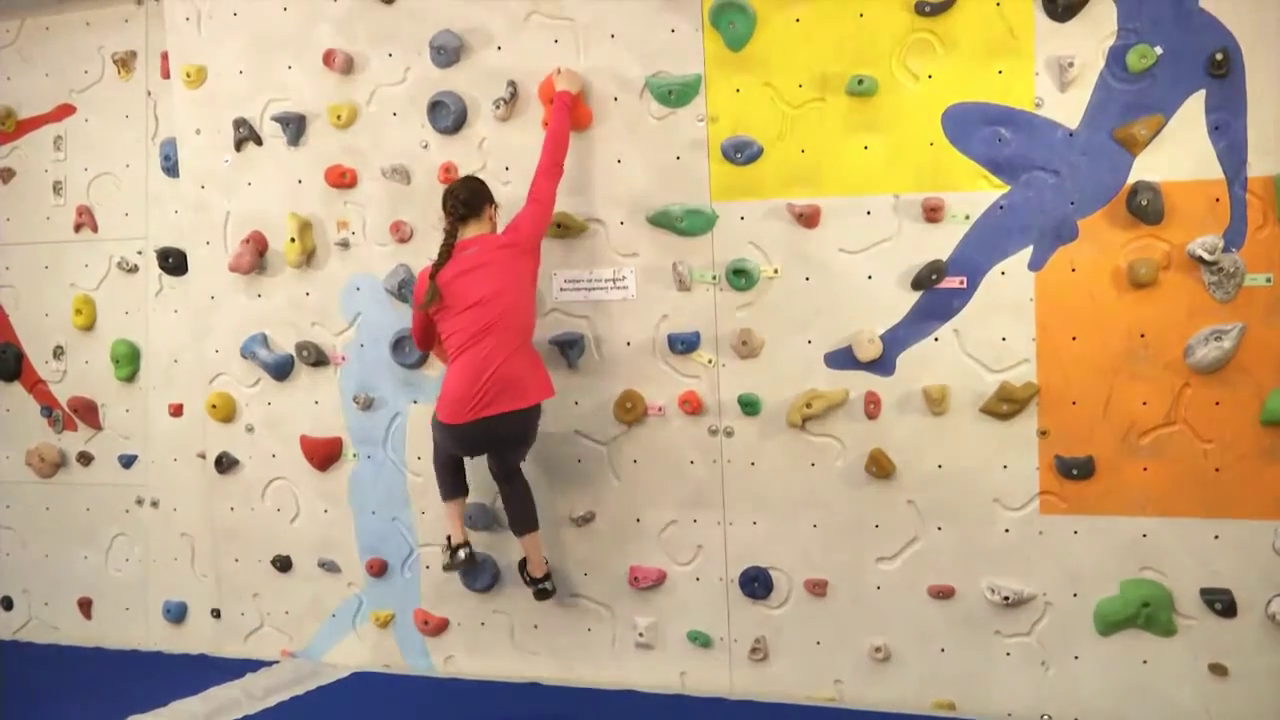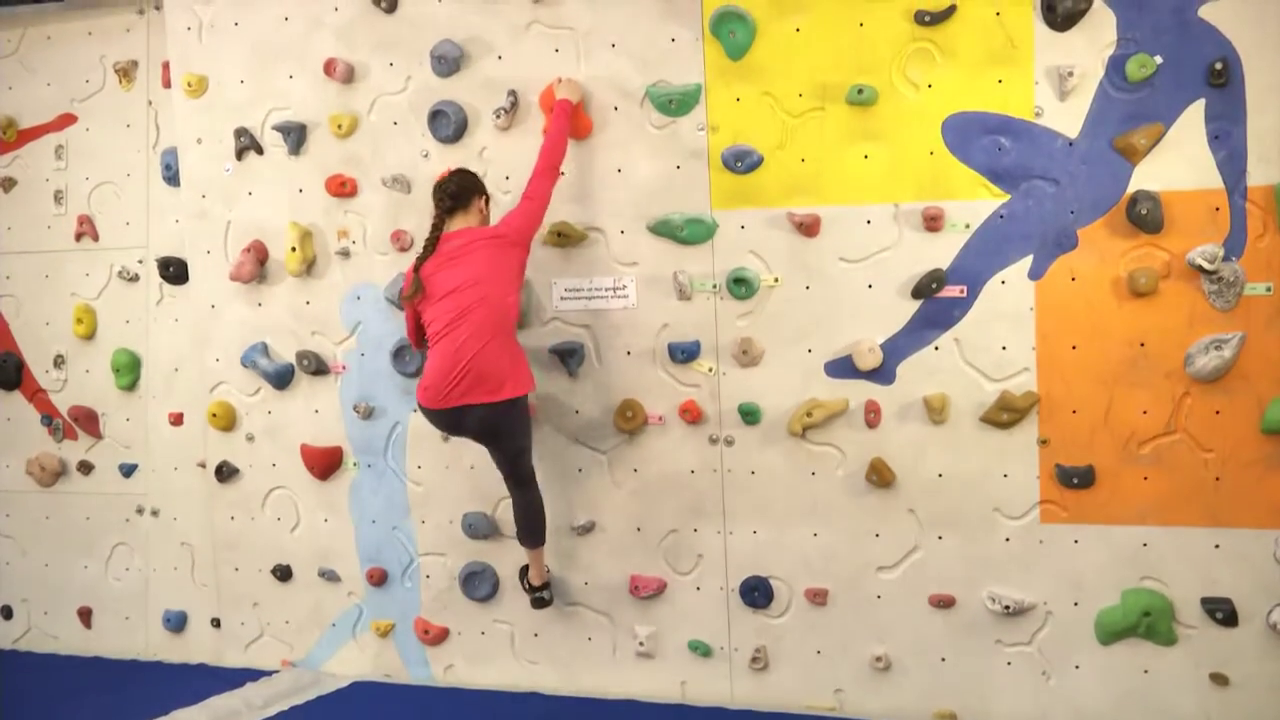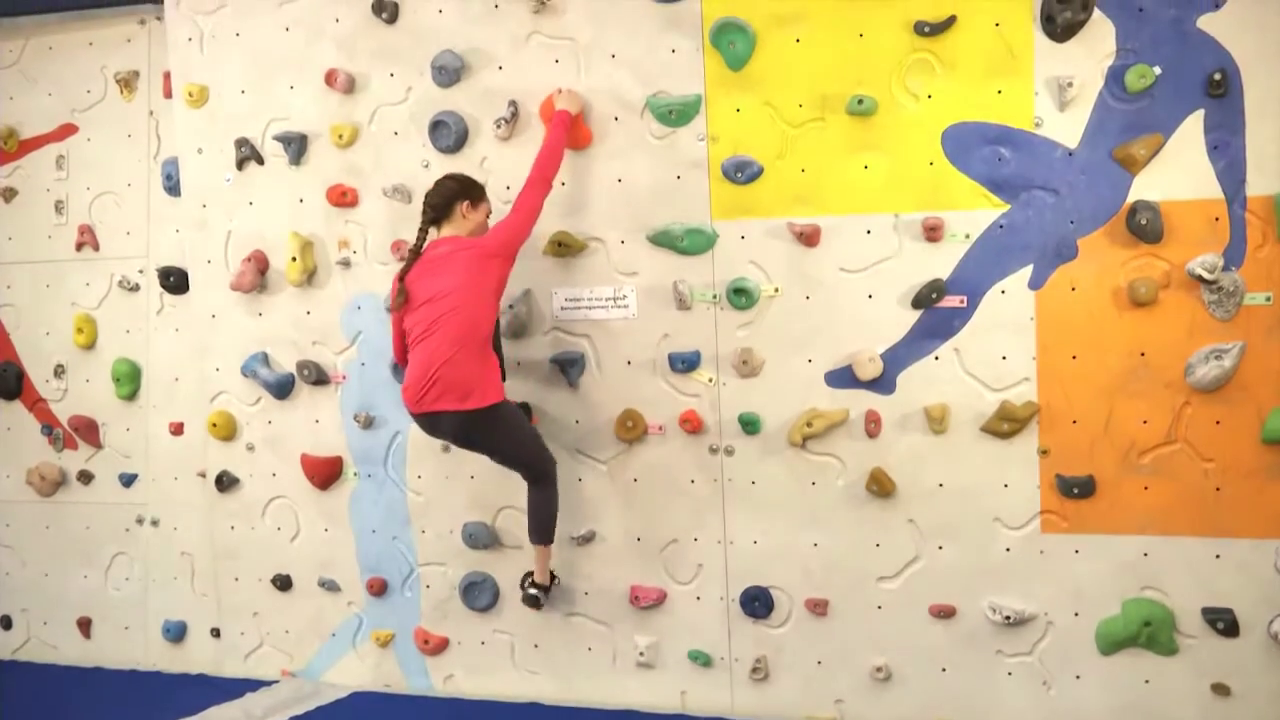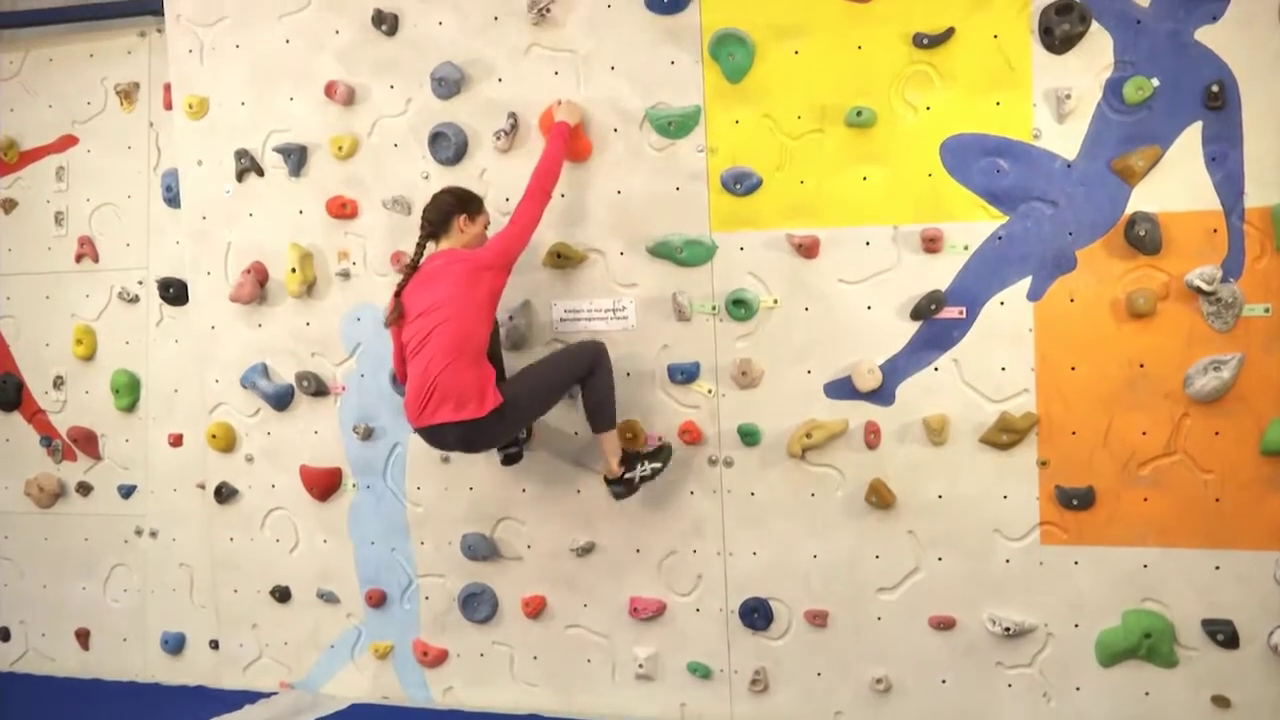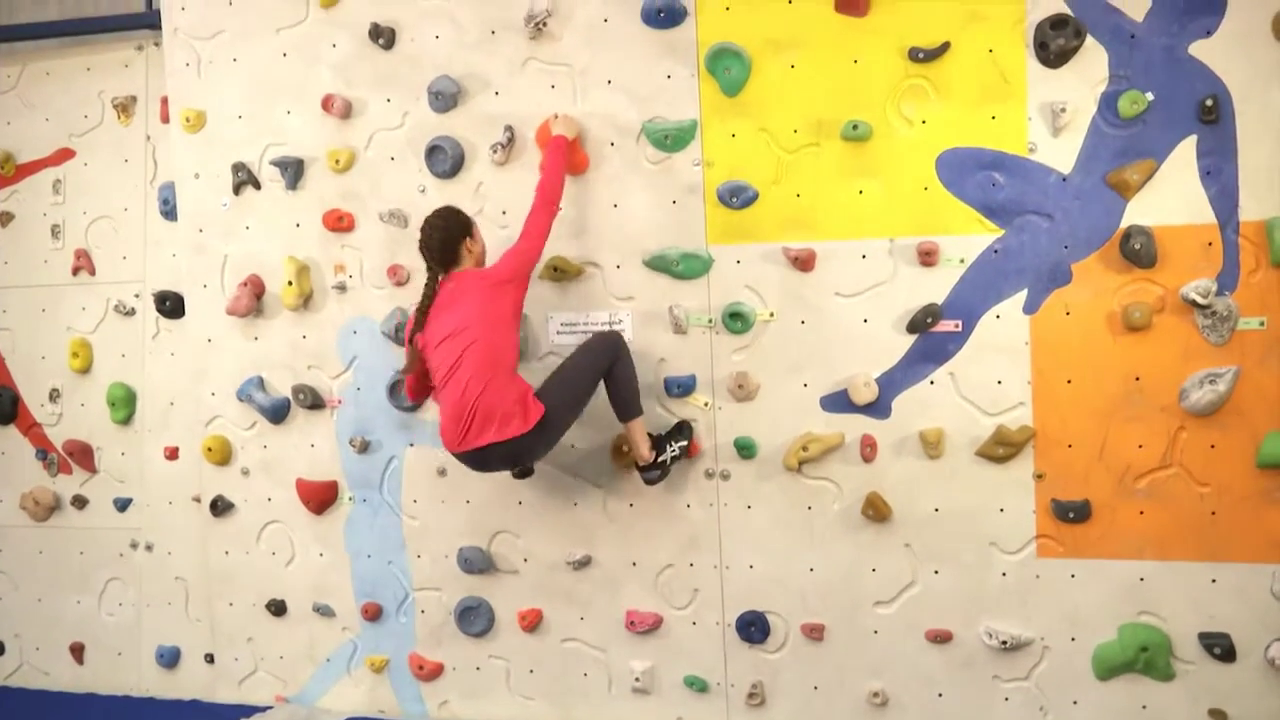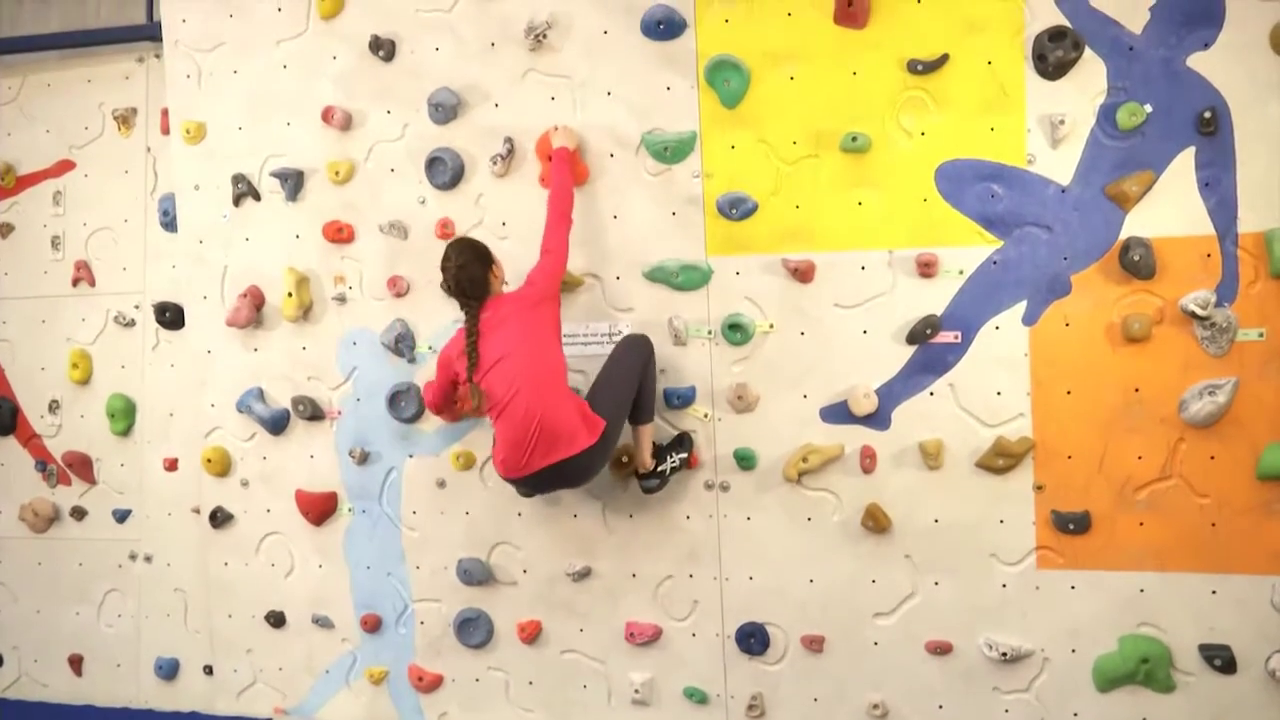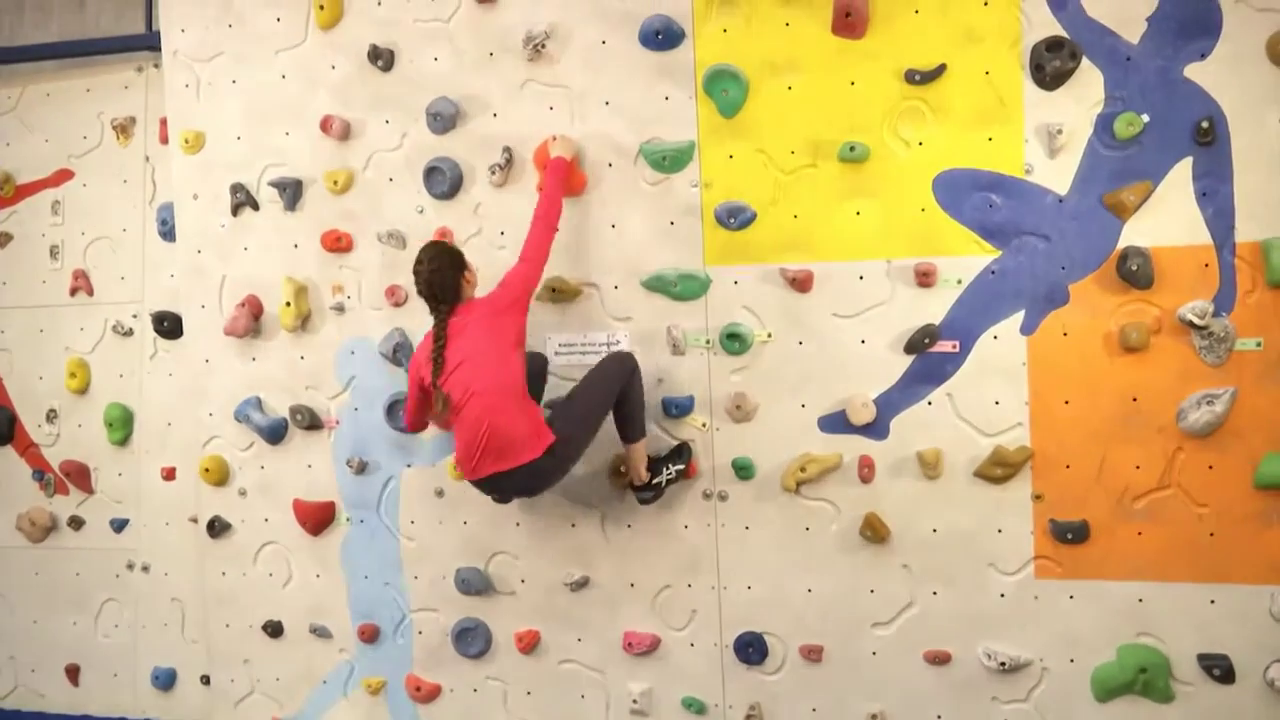
dt=0.4s
person 1, frame 1
left shoulder: (430, 278)
right shoulder: (519, 244)
left elbow: (424, 343)
right elbow: (549, 170)
right wrist: (563, 97)
left hip: (461, 417)
right hip: (520, 406)
left knee: (445, 453)
right knee: (507, 470)
left ankle: (456, 538)
right ankle: (538, 570)
person 1, frame 2
left shoulder: (418, 269)
right shoulder: (505, 239)
right elbow: (544, 175)
right wrist: (564, 105)
left hip: (438, 406)
right hip: (498, 399)
right knee: (521, 479)
right ankle: (538, 579)
person 1, frame 3
left shoulder: (408, 273)
right shoulder: (489, 251)
right elbow: (536, 188)
right wrist: (563, 115)
left hip: (421, 414)
right hip: (470, 414)
right knee: (544, 472)
left ankle: (503, 435)
right ankle: (538, 579)
person 1, frame 4
left shoulder: (406, 288)
right shoulder: (485, 263)
left elbow: (401, 372)
right elbow: (535, 199)
right wrist: (562, 127)
left hip: (429, 431)
right hip: (474, 422)
right knee: (592, 354)
left ankle: (508, 439)
right ankle: (618, 469)
person 1, frame 5
left shoulder: (420, 320)
right shoulder: (499, 280)
left elbow: (416, 390)
right elbow: (543, 211)
right wrist: (560, 140)
left hip: (469, 455)
right hip: (522, 439)
right knee: (609, 344)
left ankle: (517, 458)
right ankle: (646, 455)
person 1, frame 6
left shoulder: (454, 351)
right shoulder: (534, 298)
left elbow: (437, 404)
right elbow: (558, 224)
left wrist: (432, 390)
right wrist: (561, 152)
left hip: (523, 476)
right hip: (583, 457)
right knee: (637, 345)
right ankle: (648, 464)
person 1, frame 7
left shoulder: (424, 354)
right shoulder: (499, 308)
left elbow: (412, 423)
right elbow: (539, 241)
right wrist: (559, 163)
left hip: (481, 477)
right hip: (534, 469)
right knee: (621, 365)
right ankle: (643, 477)
